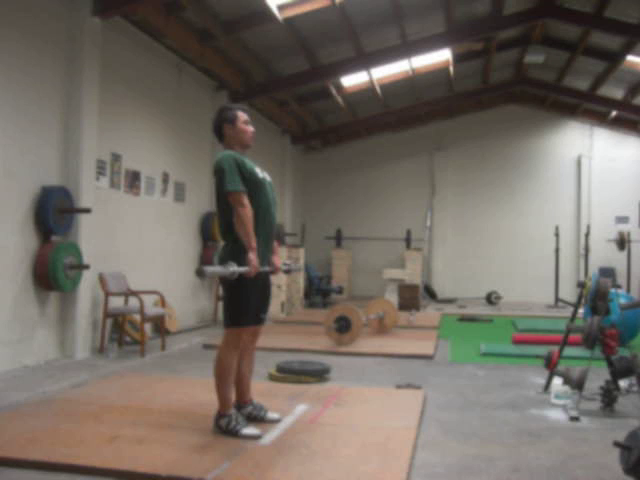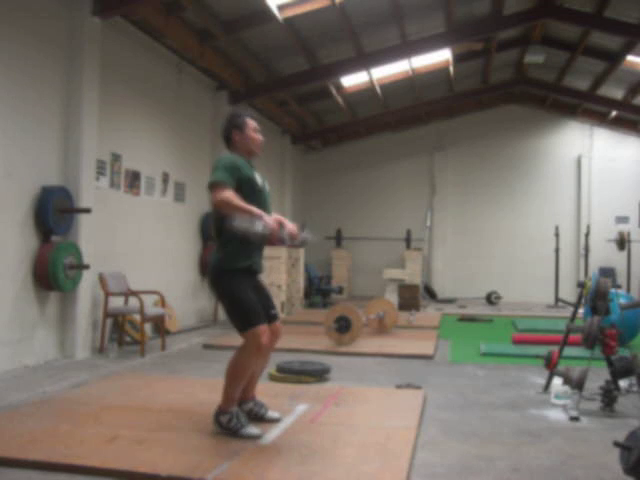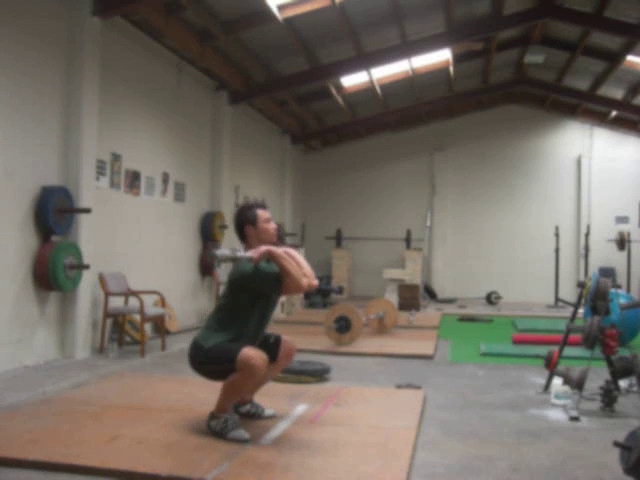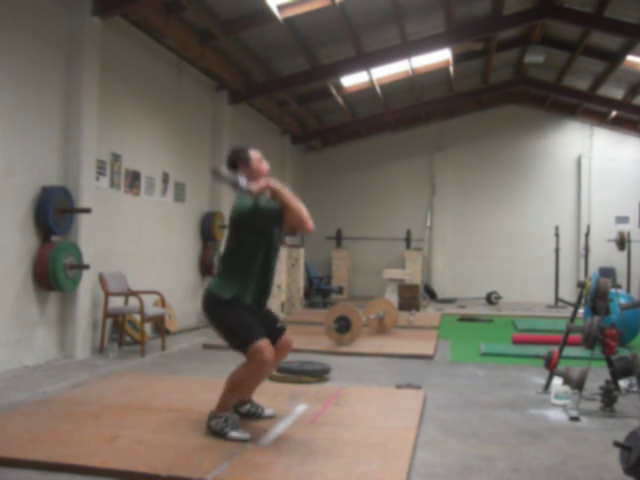
dt=0.4s
person 1, frame 1
left shoulder: (248, 163)
right shoulder: (228, 160)
right elbow: (241, 206)
left wrist: (274, 252)
right wrist: (250, 252)
left hip: (259, 264)
right hip: (243, 263)
left knee: (250, 337)
right knee: (235, 338)
left ankle: (245, 404)
right ankle: (225, 414)
person 1, frame 2
left shoulder: (250, 170)
right shoulder: (229, 163)
left elbow: (263, 212)
right elbow: (219, 198)
left wrist: (283, 223)
right wrist: (261, 215)
left hip: (246, 270)
right hip: (228, 270)
left knee: (271, 336)
right knee: (259, 339)
left ankle: (247, 401)
right ankle: (227, 411)
person 1, frame 3
left shoulder: (266, 264)
right shoulder: (250, 269)
left elbow: (311, 282)
right elbow: (300, 285)
left wrist: (288, 252)
right wrist: (275, 252)
left hip: (235, 340)
right hip: (210, 349)
left knee: (286, 349)
right knee: (255, 362)
left ankle: (243, 400)
right ankle: (220, 416)
person 1, frame 4
left shoulder: (263, 203)
right shoulder: (249, 206)
left elbow: (306, 226)
right elbow: (302, 223)
left wrist: (276, 191)
right wrist: (274, 187)
left hip: (247, 297)
right hip: (225, 299)
left knee: (283, 345)
right knee: (262, 355)
left ankle: (242, 401)
right ankle: (219, 416)
